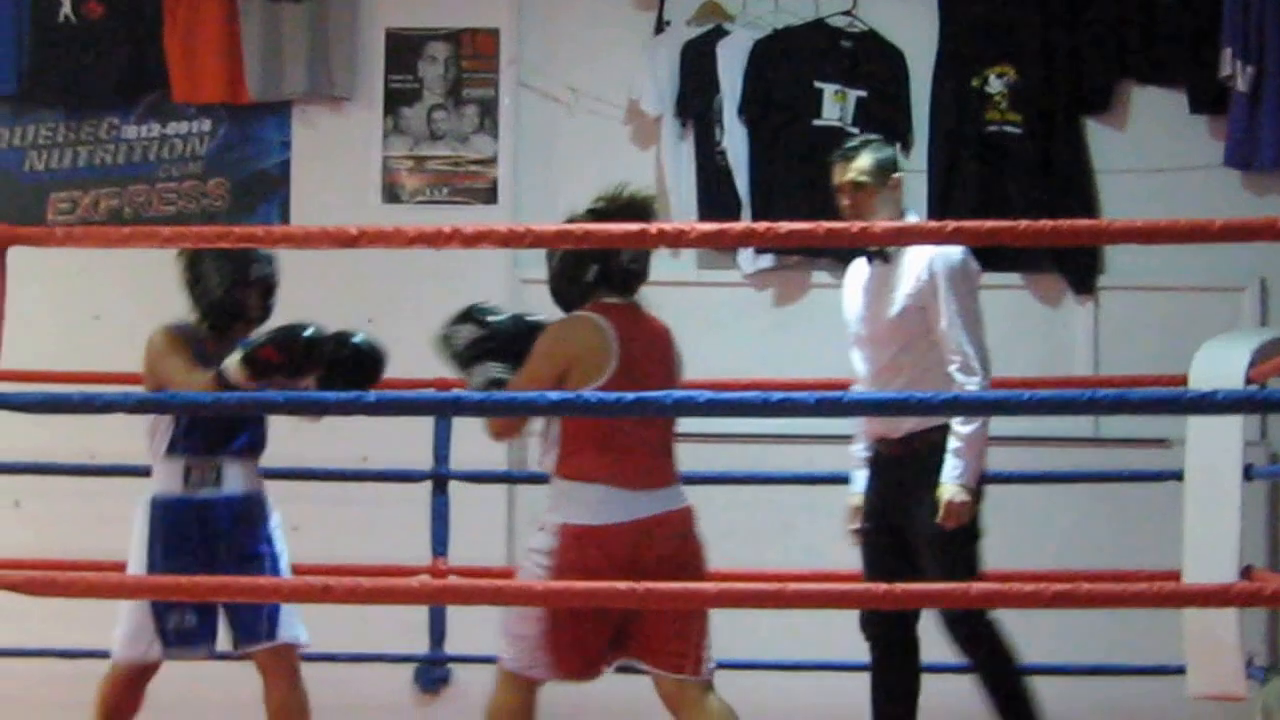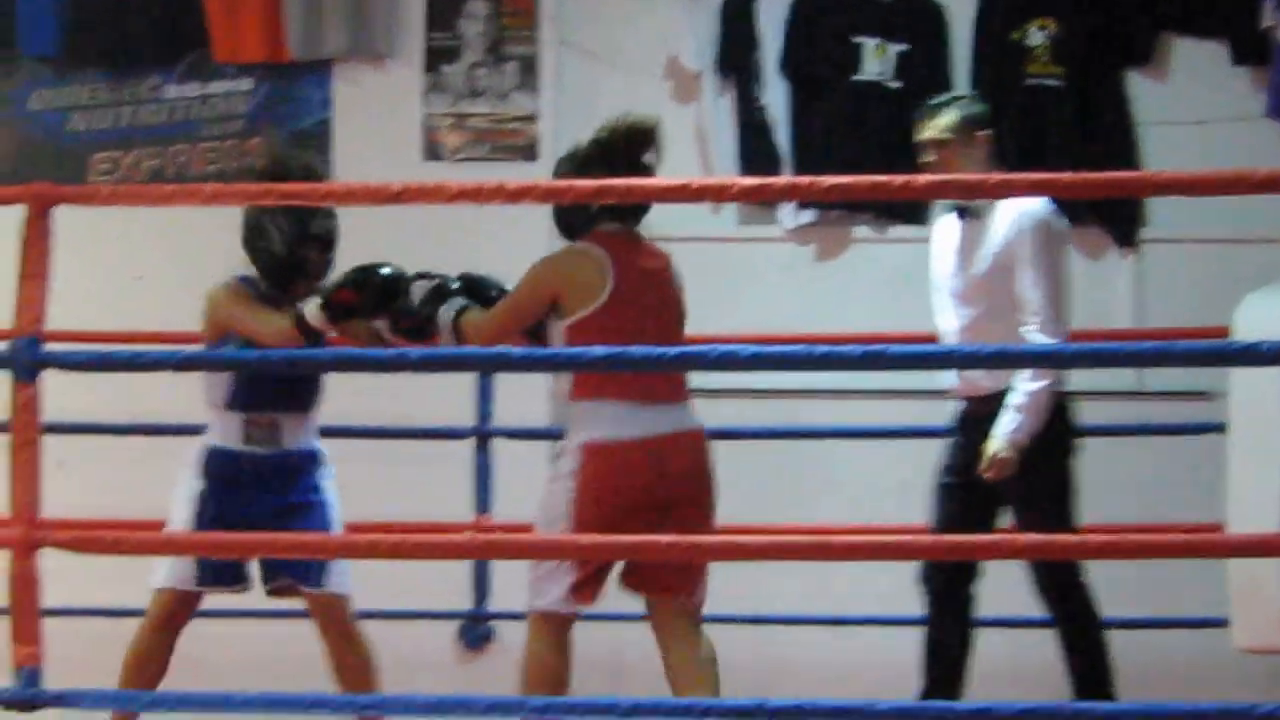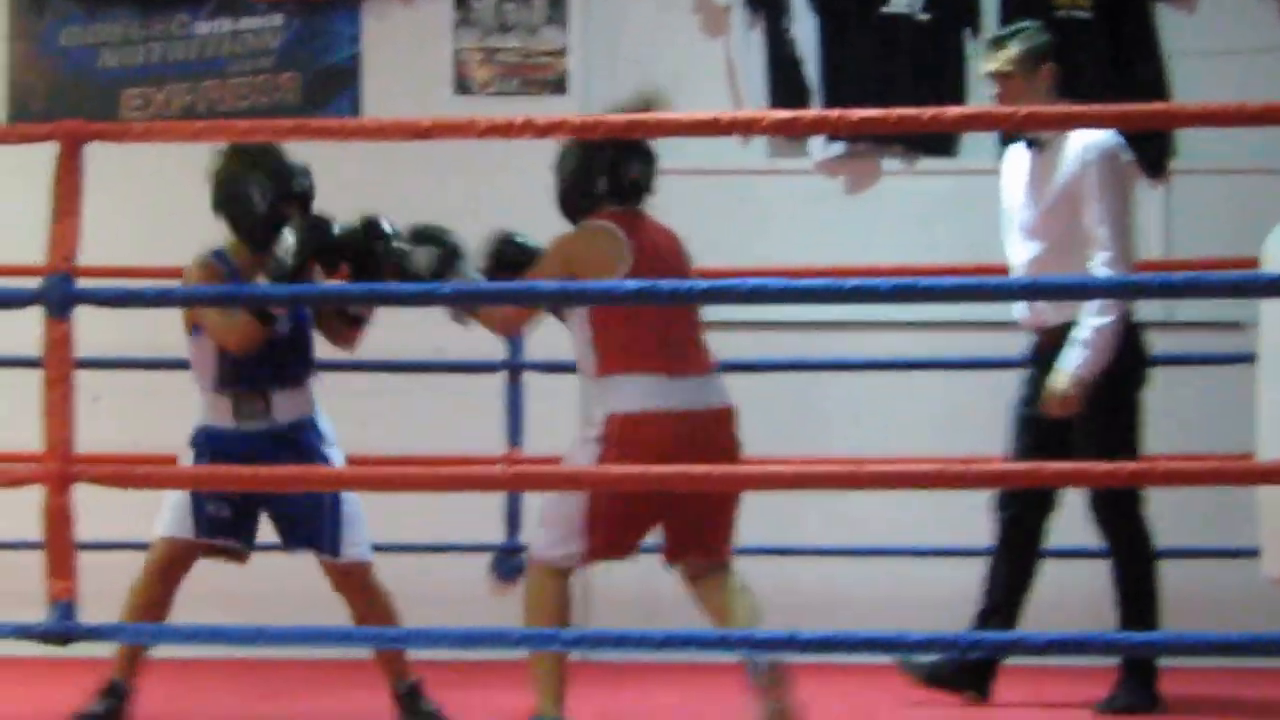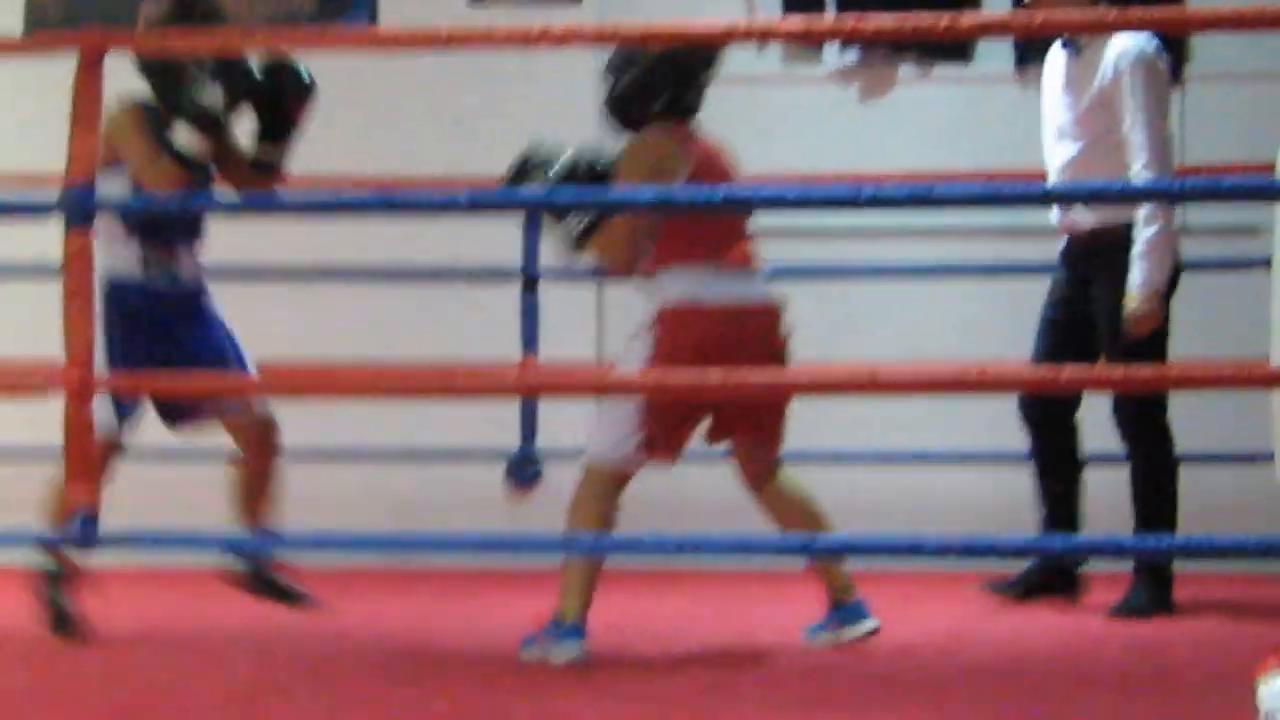
dt=0.2s
person 1, frame 1
left shoulder: (941, 260)
right shoulder: (856, 278)
left elbow: (969, 378)
left wrist: (958, 477)
right wrist: (861, 484)
left hip: (936, 459)
right hip: (889, 466)
left knee: (962, 614)
right knee: (884, 625)
person 1, frame 2
left shoulder: (1028, 217)
right shoulder: (945, 231)
left elbow: (1045, 339)
left wrist: (1014, 432)
left hip: (1024, 425)
right hip: (974, 420)
left knee: (1056, 578)
right knee: (944, 576)
left ankle: (1098, 707)
right ankle: (936, 710)
person 1, frame 3
left shoulder: (1094, 148)
right shoulder: (1016, 162)
left elbow: (1111, 271)
left wrist: (1079, 367)
left hip: (1099, 356)
right hip: (1049, 352)
left knee: (1115, 511)
right knee: (1020, 508)
right ankle: (978, 658)
person 1, frame 4
left shoulder: (1130, 52)
right shoulder: (1056, 59)
left elbow: (1151, 175)
left wrist: (1148, 279)
left hip: (1125, 259)
right hip: (1077, 253)
left knee: (1138, 415)
right knee: (1043, 401)
left ankle: (1151, 578)
right ankle: (1059, 560)
person 2, frame 1
left shoulder: (569, 334)
right shoulder: (661, 338)
left elbow: (503, 425)
left wrist: (484, 362)
left hip: (584, 535)
right hip: (665, 530)
person 2, frame 2
left shoulder: (568, 265)
right shoulder: (663, 267)
left elbow: (483, 335)
left wrist: (435, 309)
right wrist: (545, 322)
left hip: (607, 455)
right hip: (680, 448)
left knee: (549, 615)
right knee: (677, 616)
person 2, frame 3
left shoulder: (582, 244)
right shoulder: (667, 241)
left elbow: (506, 319)
right wrist: (523, 273)
left hip: (635, 427)
right hip: (707, 419)
left knee: (547, 568)
right knee: (706, 568)
right ankle: (765, 658)
person 2, frame 4
left shoulder: (647, 148)
right shoulder: (710, 154)
left elbow: (618, 254)
left wrist: (569, 209)
right wrist: (601, 191)
left hip: (691, 322)
right hip: (756, 319)
left knee: (602, 472)
right knee: (763, 472)
left ankle: (568, 625)
right ankle: (846, 603)
person 3, frame 1
left shoulder: (256, 352)
right shoulder: (170, 343)
right elbow: (199, 390)
left wrist: (338, 375)
right wrist: (257, 360)
left hip: (247, 523)
right hip: (175, 520)
left knee: (281, 658)
right knee: (133, 666)
person 3, frame 2
left shoulder: (320, 298)
right shoulder: (230, 299)
left elbow: (377, 348)
right elbow: (280, 336)
right wrist: (343, 299)
left hip: (296, 471)
right hip: (227, 470)
left knee: (333, 610)
right knee: (169, 606)
person 3, frame 3
left shoulder: (295, 266)
right shoulder: (206, 273)
left elbow: (344, 335)
right elbow: (234, 335)
left wrist: (362, 277)
right wrist: (286, 270)
left hip: (295, 440)
right hip: (224, 445)
left knee: (355, 575)
right knee: (165, 559)
person 3, frame 4
left shoulder: (201, 129)
right shoulder: (132, 118)
left elbow: (258, 187)
right elbow: (166, 182)
left wrist: (279, 125)
right wrist: (210, 107)
left hip: (183, 301)
right hip: (122, 301)
left knee: (258, 427)
right knee: (98, 445)
left ankle: (257, 558)
right ankle: (56, 578)
